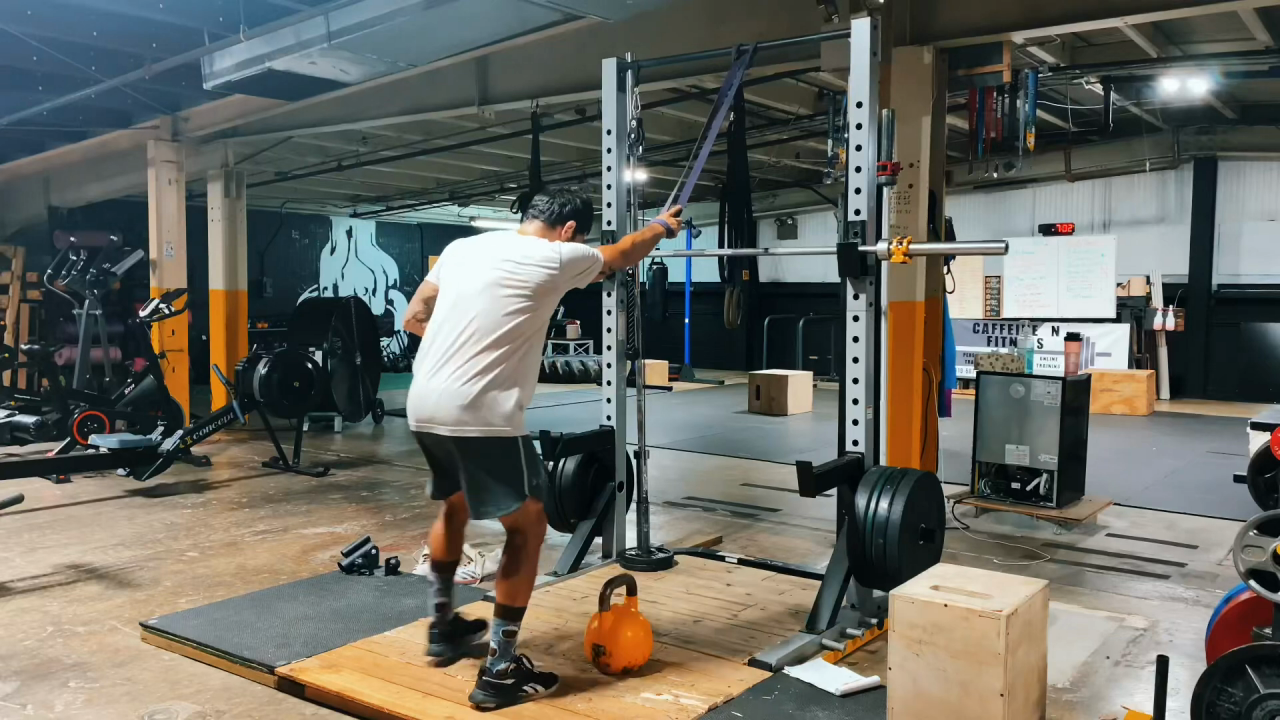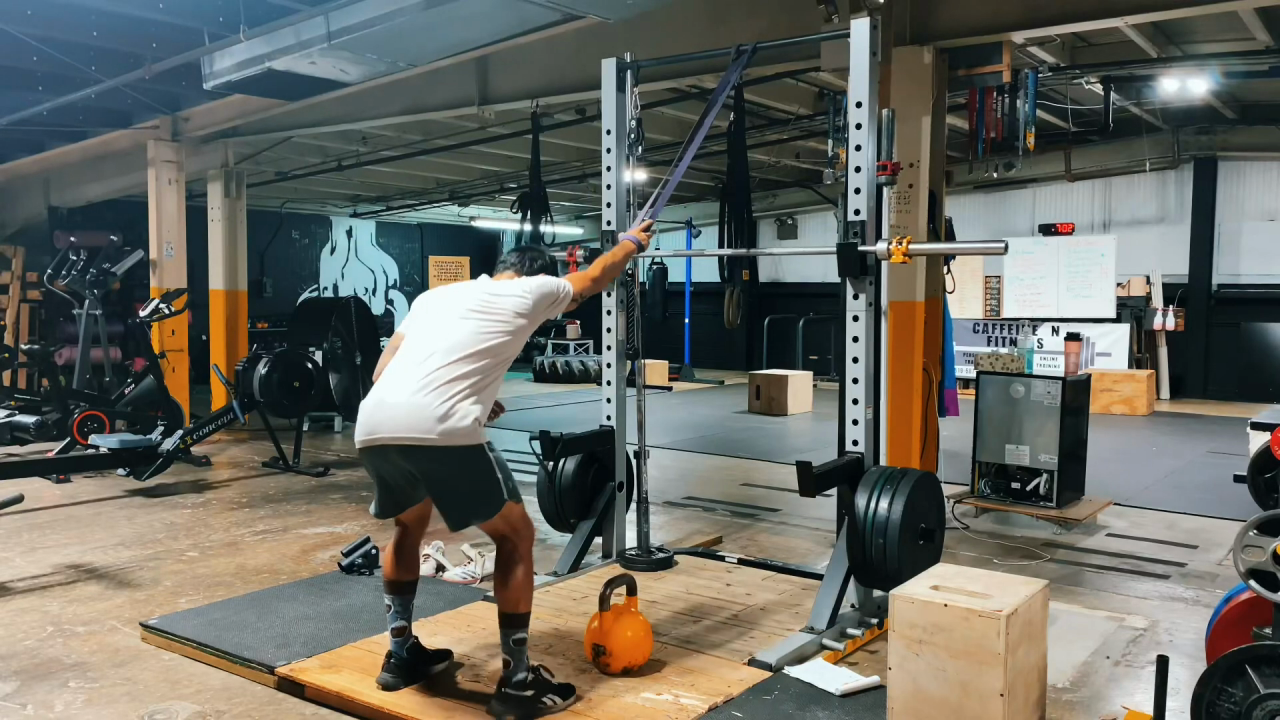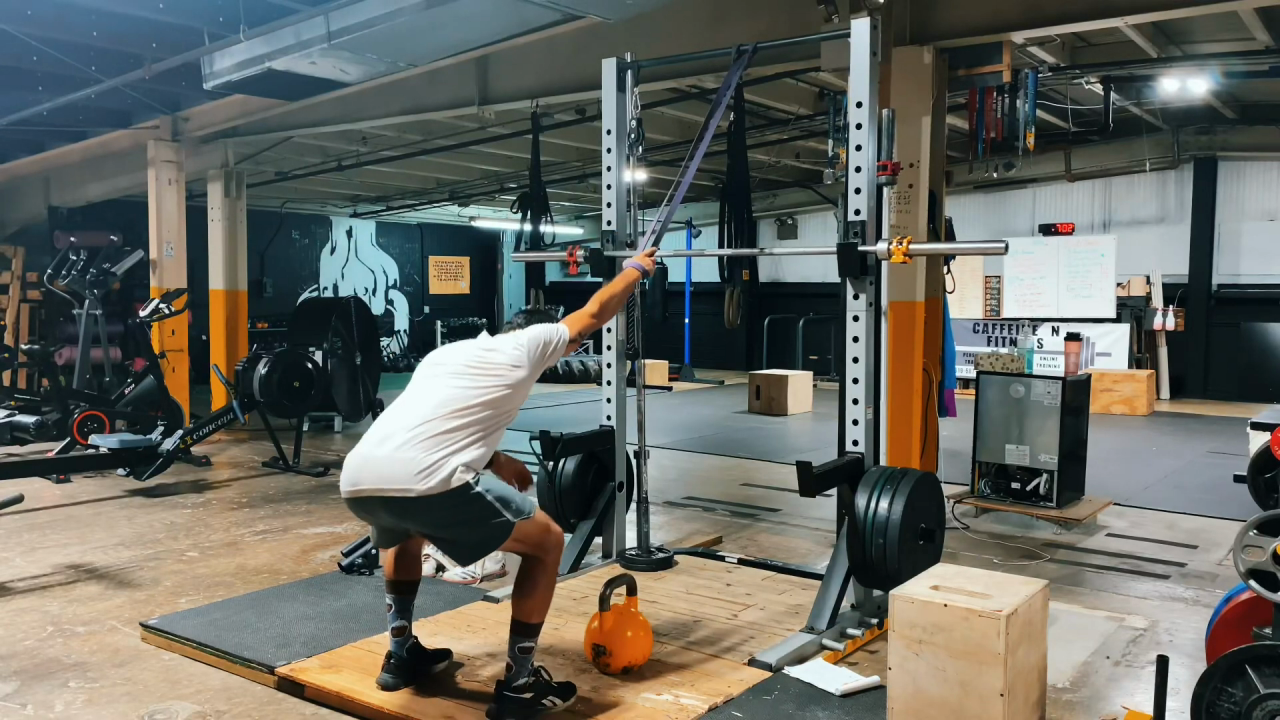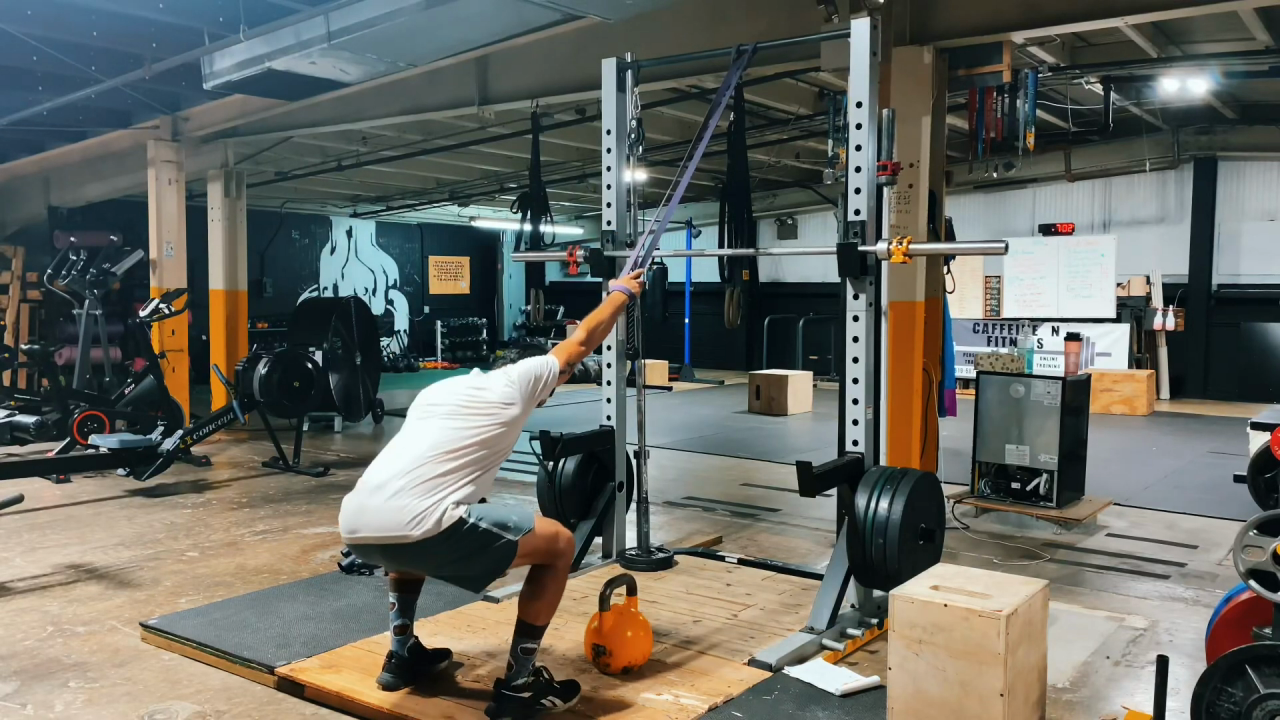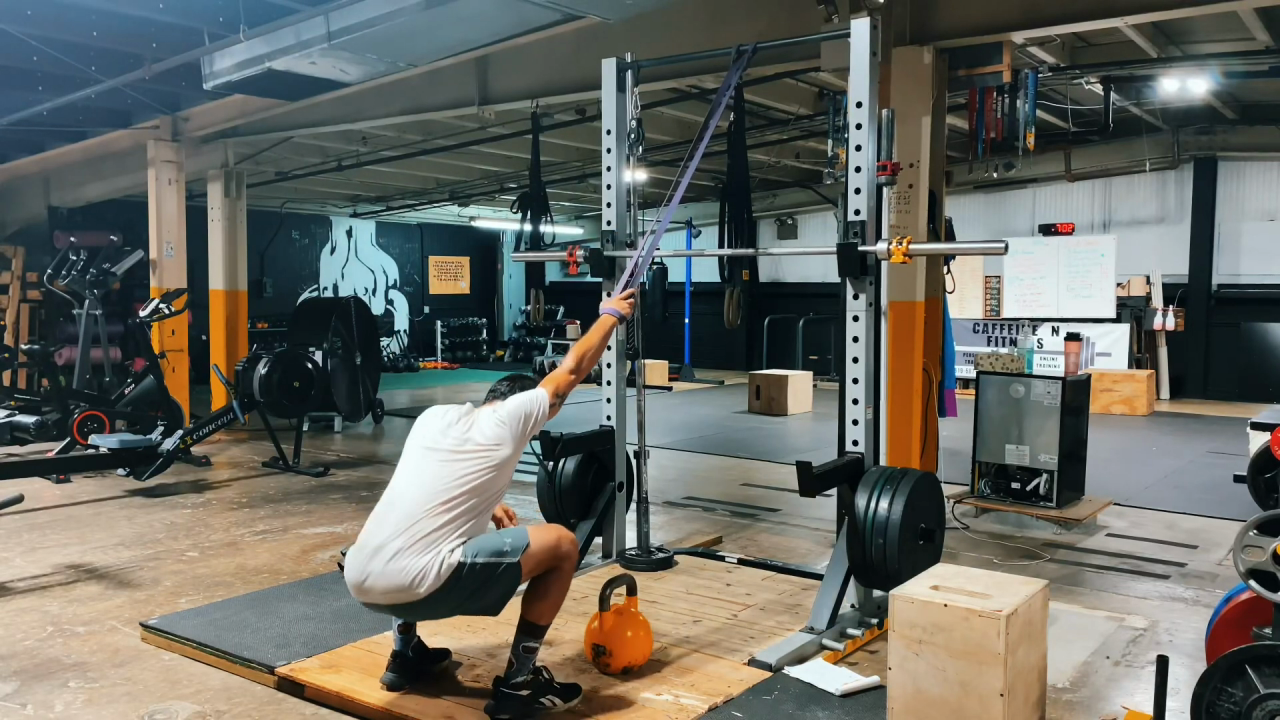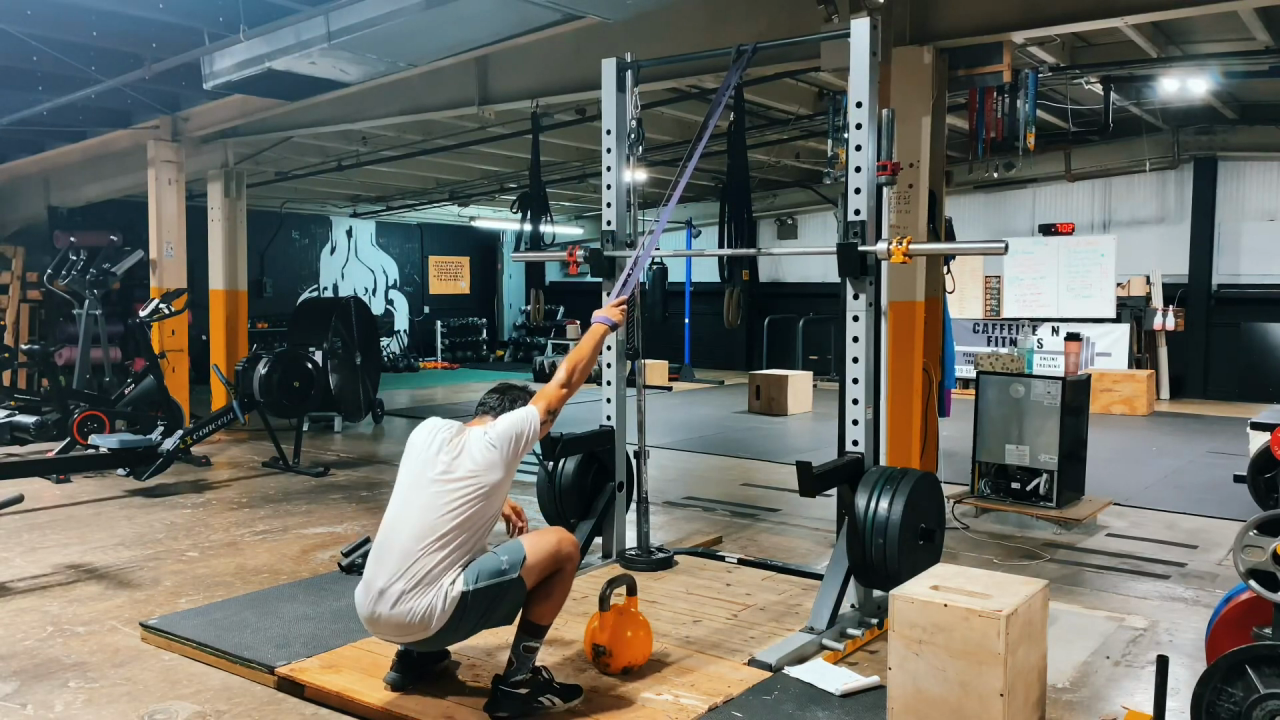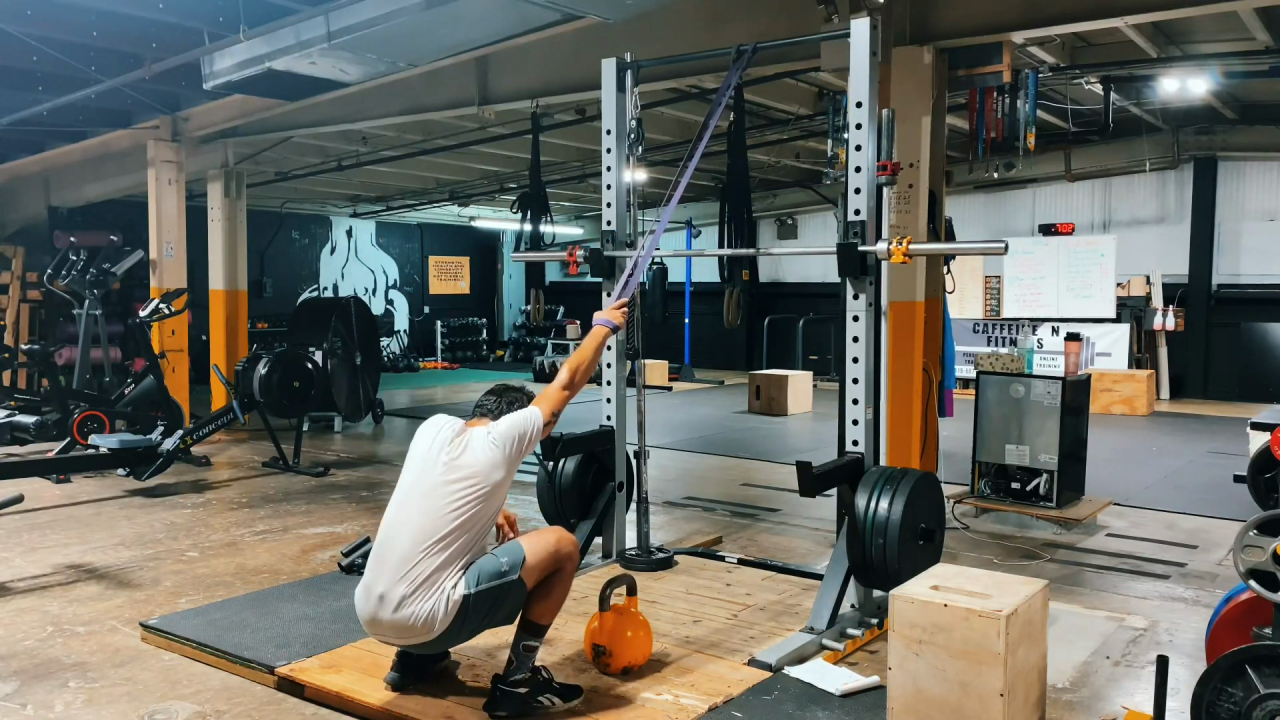
dt=0.4s
person 1, frame 1
left shoulder: (461, 248)
right shoulder: (554, 259)
left elbow: (415, 318)
right elbow: (621, 254)
right wrist: (661, 226)
left hip: (424, 403)
right hip: (483, 413)
left knee: (456, 506)
right knee: (526, 527)
left ankle: (444, 628)
right ankle: (499, 670)
person 1, frame 2
left shoulder: (435, 295)
right shoulder: (529, 292)
right elbow: (593, 278)
right wrist: (632, 242)
left hip: (372, 425)
right hip: (438, 429)
left knee: (410, 523)
right knee: (516, 535)
left ankle: (401, 653)
person 1, frame 3
left shoulder: (447, 350)
right shoulder: (526, 345)
right elbow: (594, 312)
left wrist: (493, 461)
right wrist: (635, 268)
left hip: (357, 480)
right hip: (421, 481)
left knee: (409, 531)
right knee: (546, 542)
left ankle: (401, 654)
person 1, frame 4
left shoulder: (440, 388)
right shoulder: (517, 382)
right elbow: (582, 340)
left wrist: (491, 502)
right wrist: (622, 292)
left hip: (355, 528)
right hip: (415, 527)
right knee: (558, 544)
left ankle: (403, 655)
person 1, frame 5
left shoulder: (435, 416)
right shoulder: (508, 420)
right elbow: (572, 368)
right wrist: (611, 314)
left hip: (360, 579)
right hip: (415, 584)
right knee: (562, 546)
left ankle: (406, 655)
right ankle: (517, 685)
person 1, frame 6
left shoulder: (429, 430)
right shoulder: (499, 441)
right elbow: (563, 383)
right wrist: (603, 324)
left hip: (370, 611)
right hip: (425, 618)
right knee: (563, 545)
left ankle: (410, 657)
right ankle: (516, 684)
person 1, frame 7
left shoulder: (435, 427)
right shoulder: (500, 439)
right elbow: (566, 383)
right wrist: (604, 326)
left hip: (370, 613)
right hip: (424, 620)
right knee: (561, 545)
left ankle: (410, 659)
right ankle: (516, 683)
